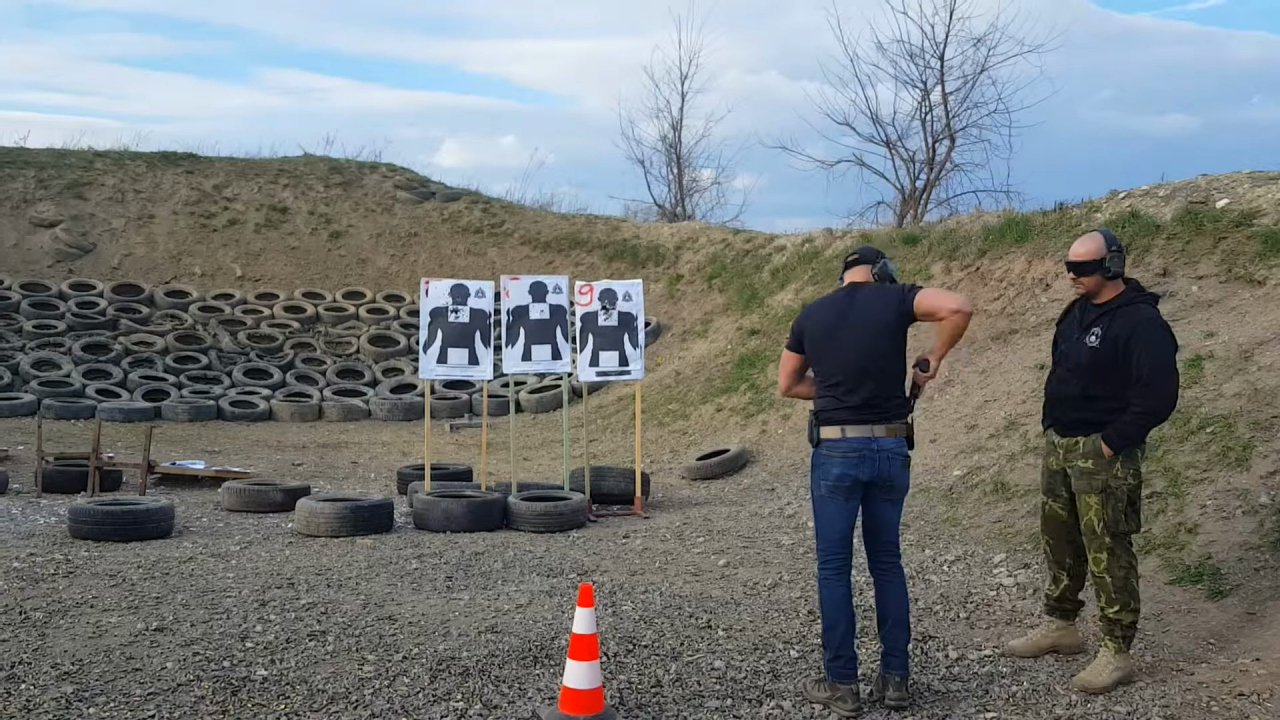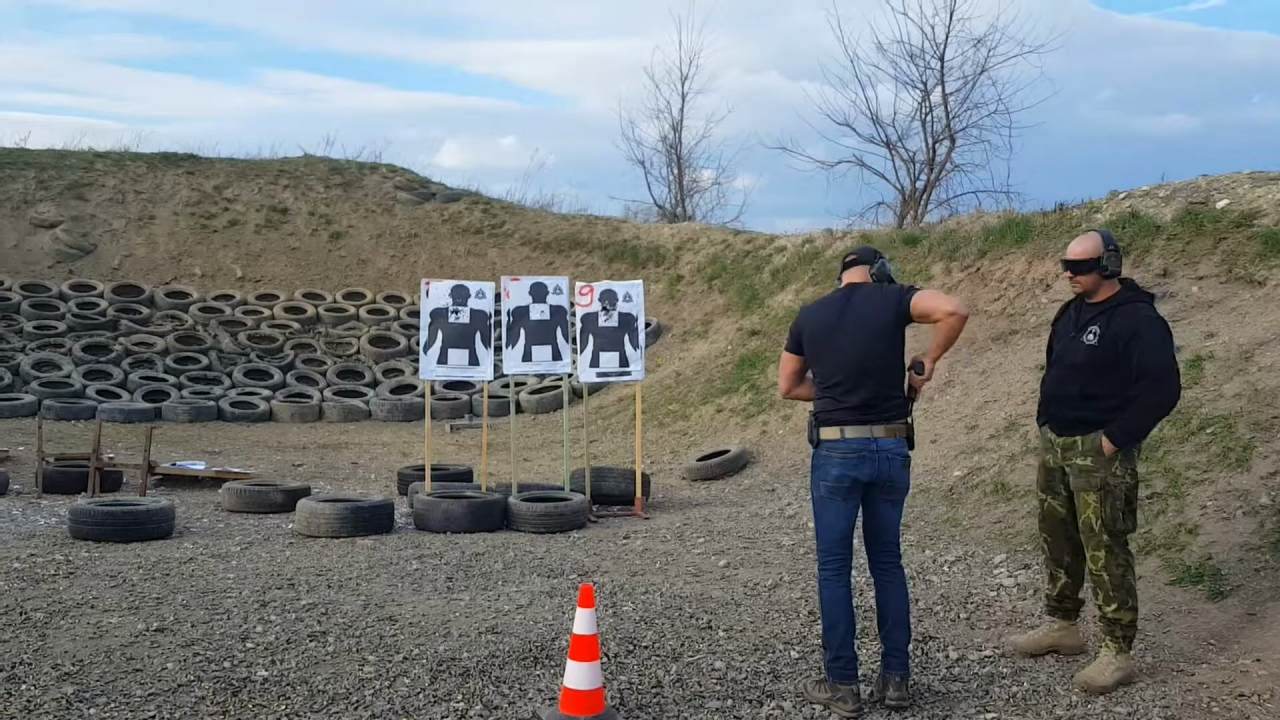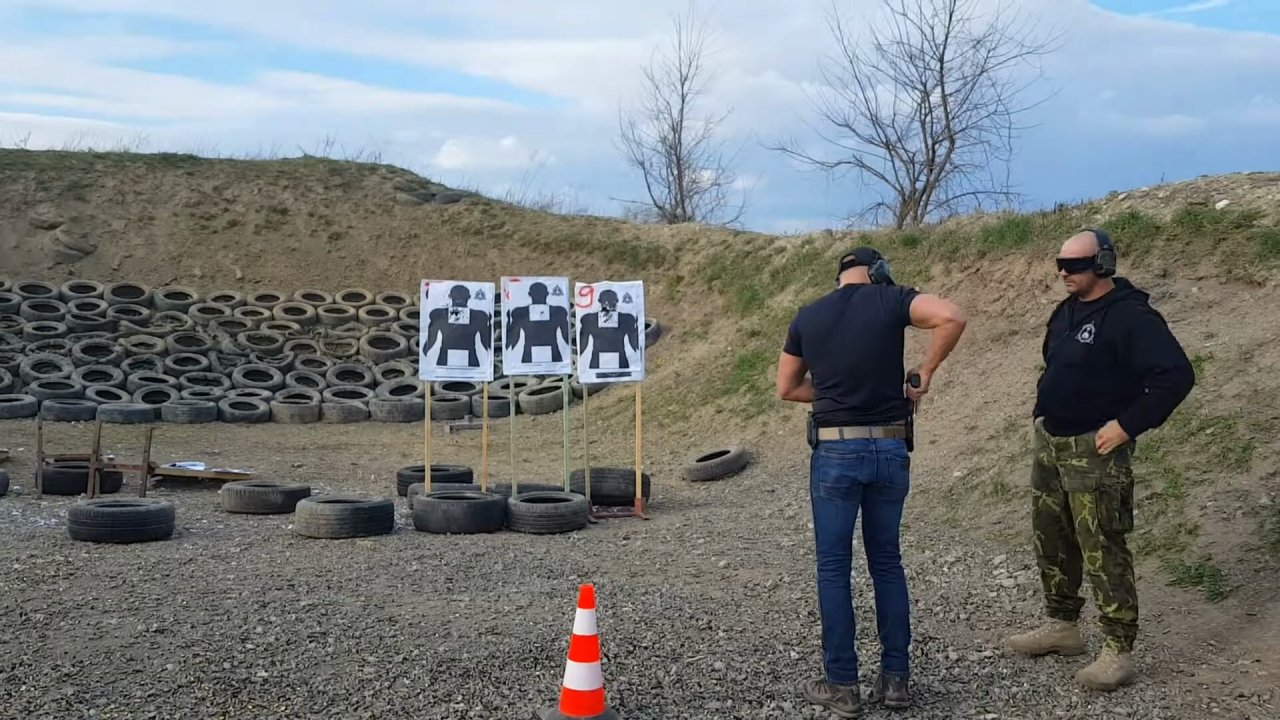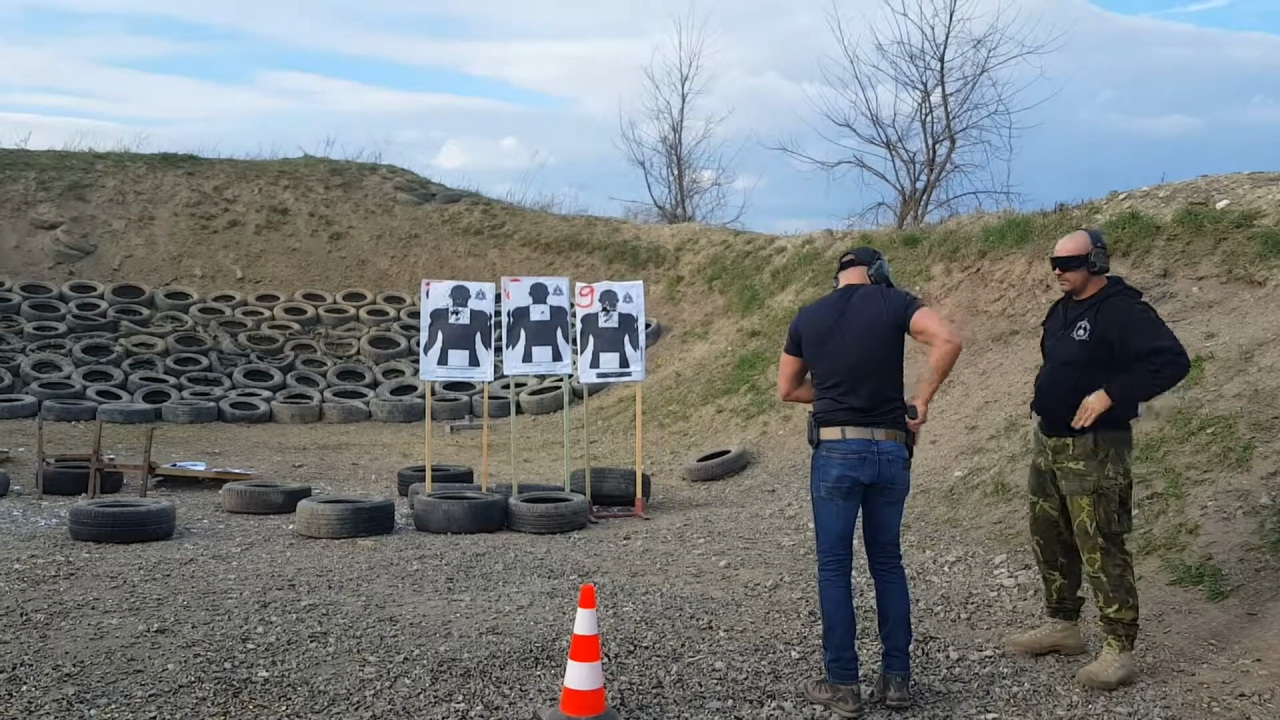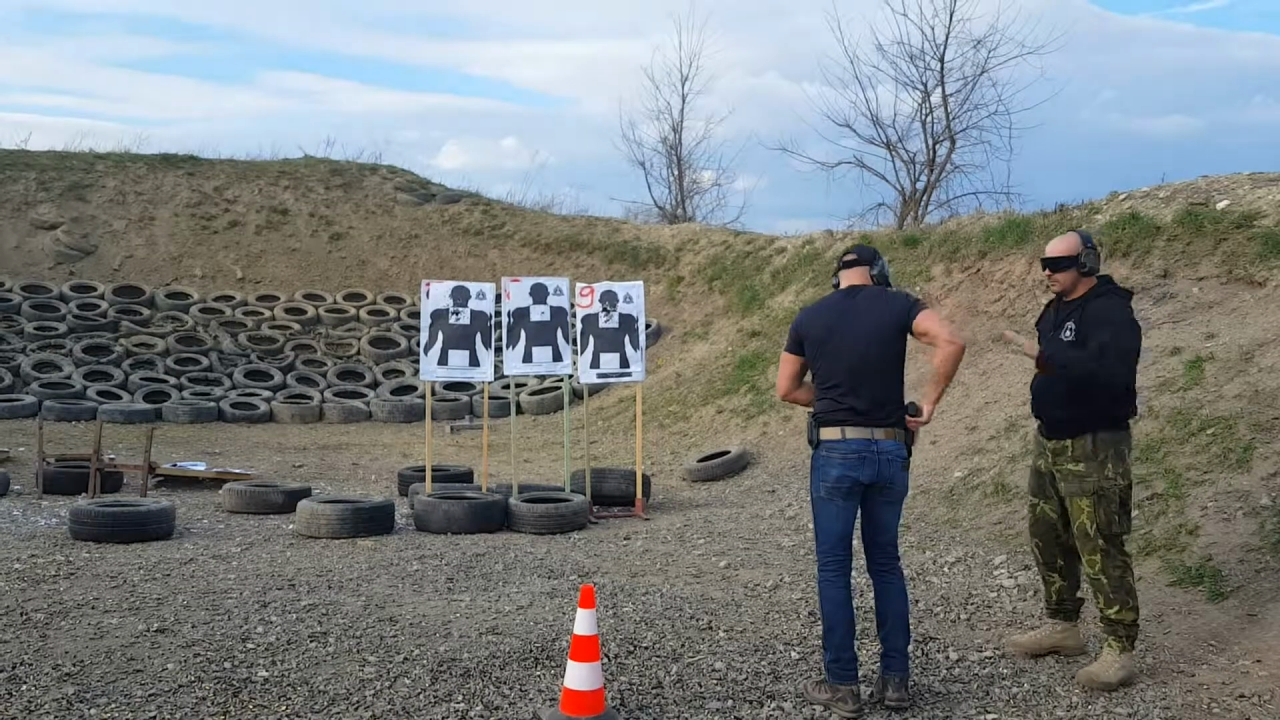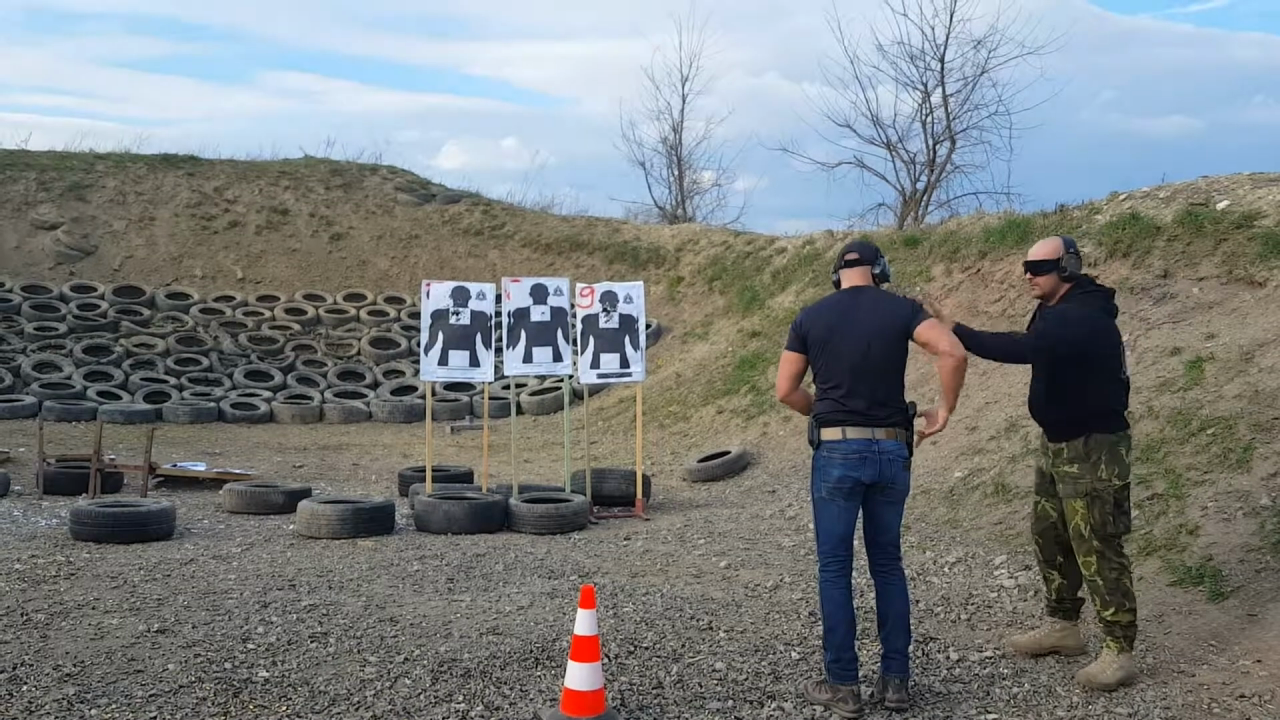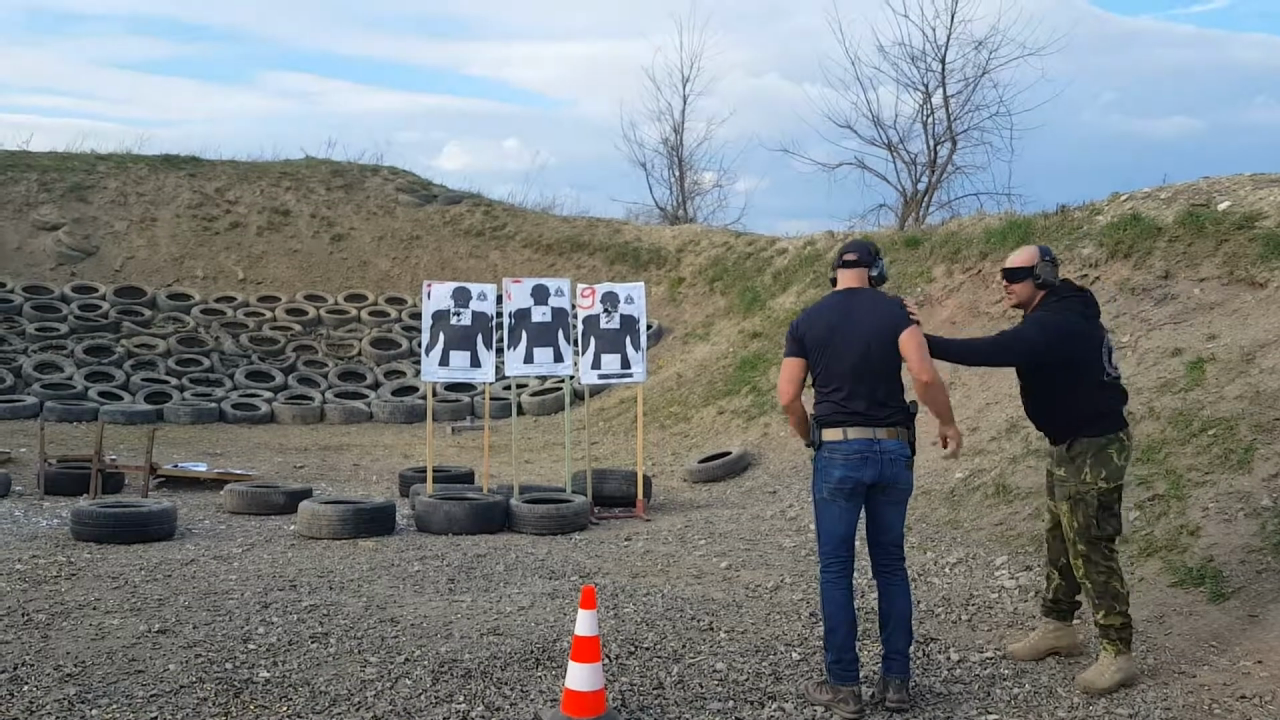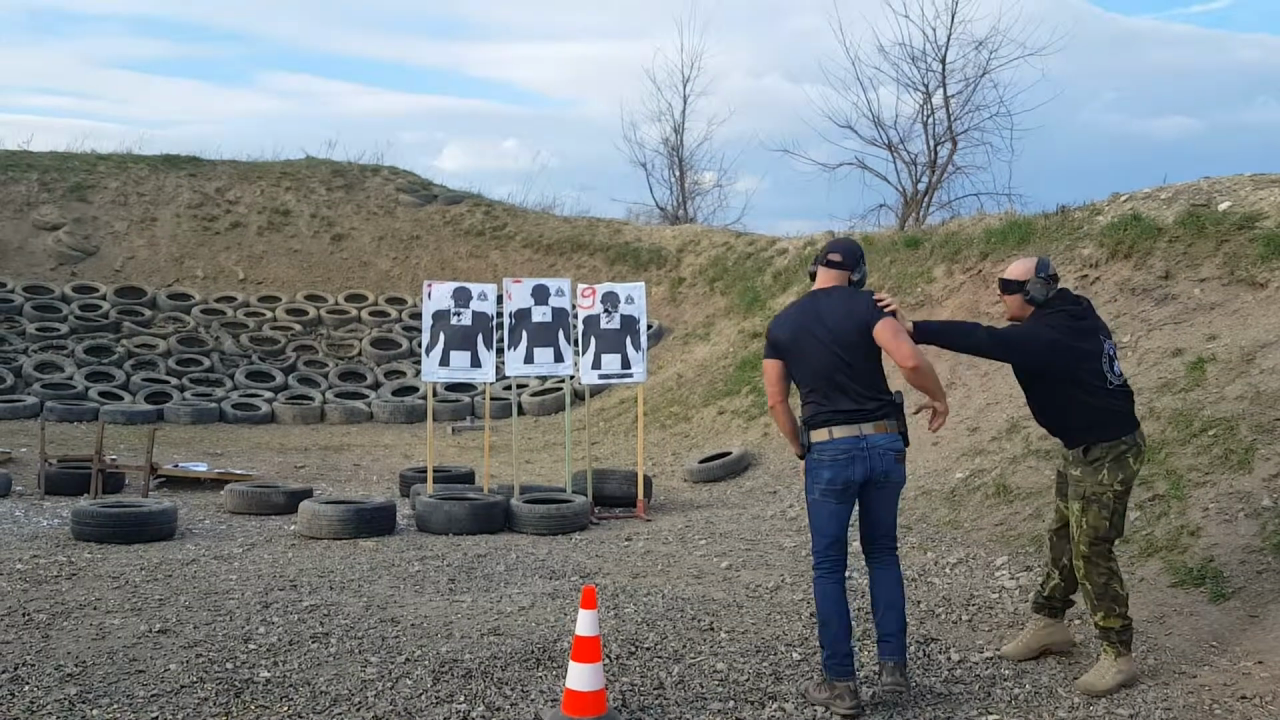
dt=0.1s
person 1, frame 1
left shoulder: (811, 314)
right shoulder: (896, 298)
left elbow: (788, 384)
right elbow: (959, 307)
right wrist: (936, 357)
left hip: (836, 451)
right hip: (890, 450)
left knee: (834, 567)
right knee: (886, 562)
right ankle: (895, 676)
person 1, frame 2
left shoulder: (809, 316)
right shoulder: (893, 298)
left elbow: (788, 386)
right elbow: (954, 310)
right wrist: (930, 360)
left hip: (835, 452)
right hip: (890, 450)
left knee: (834, 568)
right knee: (887, 562)
right ankle: (896, 676)
person 1, frame 3
left shoulder: (808, 317)
right shoulder: (893, 299)
left elbow: (786, 387)
right elbow: (952, 318)
right wrist: (924, 374)
left hip: (836, 453)
right hip: (889, 451)
left knee: (833, 568)
right knee: (886, 563)
right ankle: (895, 677)
person 1, frame 4
left shoulder: (807, 317)
right shoulder: (894, 303)
left elbow: (788, 388)
right elbow: (949, 339)
right wrist: (923, 398)
left hip: (836, 453)
right hip: (890, 451)
left knee: (834, 568)
right knee: (887, 563)
right ankle: (896, 677)
person 1, frame 5
left shoulder: (809, 318)
right shoulder: (898, 305)
left elbow: (786, 390)
right elbow: (951, 343)
right wrist: (931, 403)
left hip: (836, 453)
right hip: (890, 452)
left knee: (833, 568)
right knee: (886, 563)
right ankle: (895, 678)
person 1, frame 6
left shoulder: (810, 317)
right shoulder: (900, 309)
left elbow: (785, 390)
right elbow: (953, 353)
right wrist: (944, 410)
left hip: (837, 453)
right hip: (892, 452)
left knee: (835, 569)
right knee: (888, 564)
right ankle: (895, 678)
person 1, frame 7
left shoulder: (806, 322)
right shoulder: (891, 310)
left elbow: (789, 399)
right elbow: (925, 374)
left wrist: (812, 440)
right wrist: (947, 420)
left hip: (839, 453)
right hip: (893, 451)
left knee: (836, 569)
right knee: (890, 564)
right ankle: (895, 680)
person 1, frame 8
left shoulder: (781, 324)
right shoulder: (863, 305)
left elbow: (777, 401)
right elbow: (910, 359)
left wrist: (799, 449)
right wrist: (939, 398)
left hip: (829, 452)
right hip: (883, 446)
left knee: (829, 568)
right knee: (882, 554)
right ankle: (893, 663)
person 2, frame 1
left shoulder: (1139, 321)
right shoulder: (1076, 313)
left elbow: (1159, 395)
left wrist: (1113, 441)
right wrist: (1050, 425)
left hip: (1102, 451)
right hip: (1060, 444)
left knee: (1106, 551)
right knee: (1059, 541)
left ankle: (1116, 654)
right ankle: (1060, 626)
person 2, frame 2
left shoulder: (1137, 320)
right shoulder: (1071, 312)
left elbow: (1163, 389)
left wrist: (1116, 438)
right wrist: (1045, 421)
left hip: (1099, 449)
right hip: (1055, 442)
left knee: (1104, 549)
right knee: (1057, 539)
left ankle: (1117, 653)
right ankle: (1061, 626)
person 2, frame 3
left shoulder: (1131, 317)
right shoulder: (1066, 312)
left elbow: (1176, 374)
left wrist: (1127, 424)
right wrist: (1042, 413)
left hip: (1096, 447)
right hip: (1050, 440)
left knee: (1102, 548)
right knee: (1051, 538)
left ankle: (1118, 652)
right ankle: (1061, 626)
person 2, frame 4
left shoulder: (1124, 313)
right shoulder: (1061, 311)
left elbow: (1170, 362)
left wrist: (1111, 394)
right wrist: (1043, 410)
left hip: (1093, 447)
right hip: (1048, 443)
left knee: (1100, 548)
right knee: (1049, 540)
left ankle: (1119, 651)
right ankle: (1062, 626)
person 2, frame 5
left shoulder: (1108, 312)
right shoulder: (1057, 309)
left elbow: (1112, 370)
left wrist: (1042, 353)
left hip: (1093, 446)
right hip: (1049, 443)
left knee: (1099, 549)
right knee: (1048, 540)
left ankle: (1119, 650)
right ankle: (1060, 625)
person 2, frame 6
left shoulder: (1081, 315)
right shoulder: (1053, 311)
left elbow: (1029, 348)
left wrist: (956, 333)
left hip: (1094, 446)
right hip: (1058, 443)
left knee: (1097, 550)
right knee: (1049, 539)
left ankle: (1119, 652)
right ankle: (1061, 625)
person 2, frame 7
left shoulder: (1052, 325)
right shoulder: (1065, 311)
left elbow: (992, 349)
left wrist: (927, 343)
left hip: (1093, 451)
right hip: (1071, 446)
left knee: (1088, 551)
right knee: (1062, 542)
left ankle: (1117, 655)
right ankle: (1059, 626)
person 2, frame 8
left shoulder: (1042, 337)
right shoulder: (1067, 319)
left elbow: (979, 338)
left wrist: (912, 328)
left hip: (1106, 453)
right hip: (1087, 445)
left knee: (1091, 553)
right knee: (1064, 540)
left ankle: (1118, 657)
right ankle: (1048, 624)
